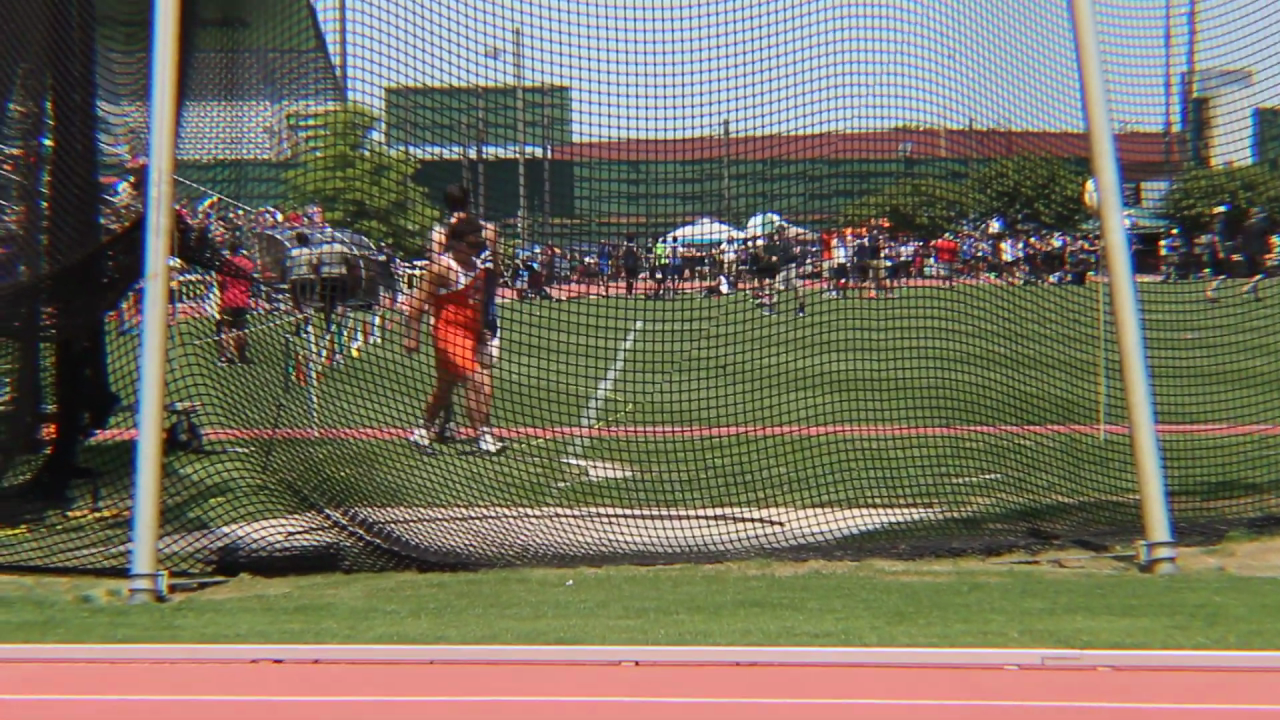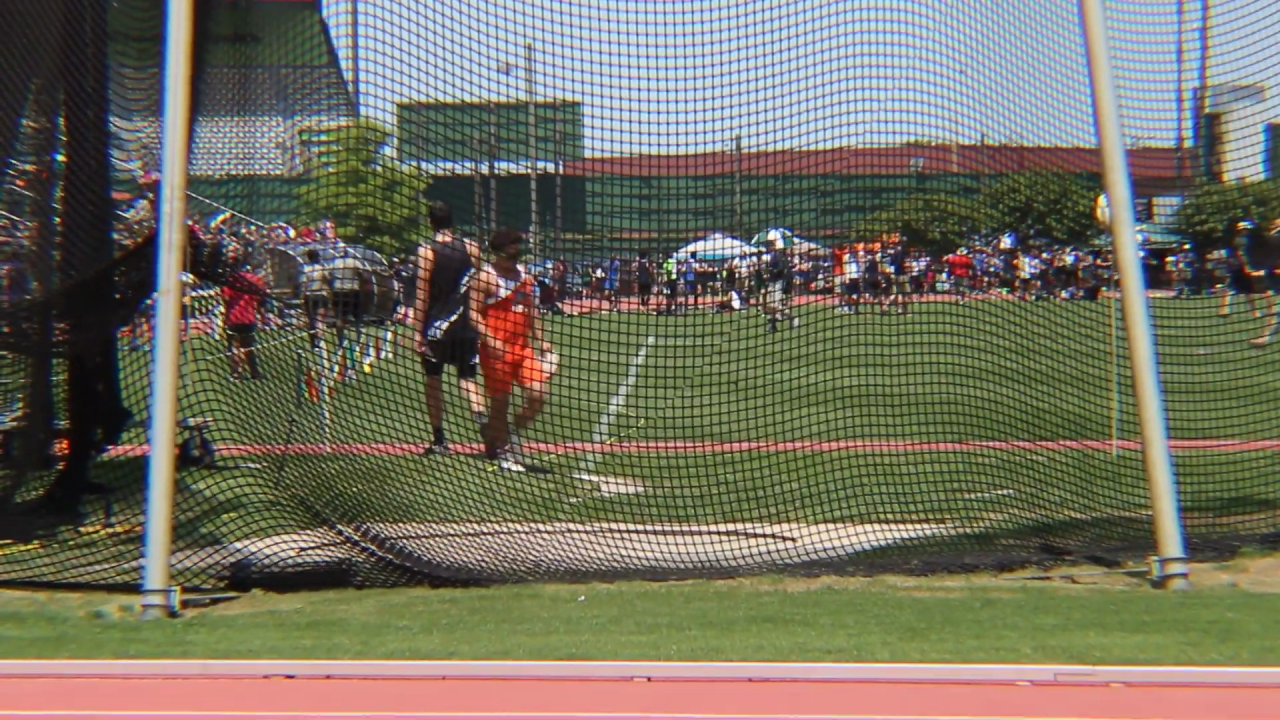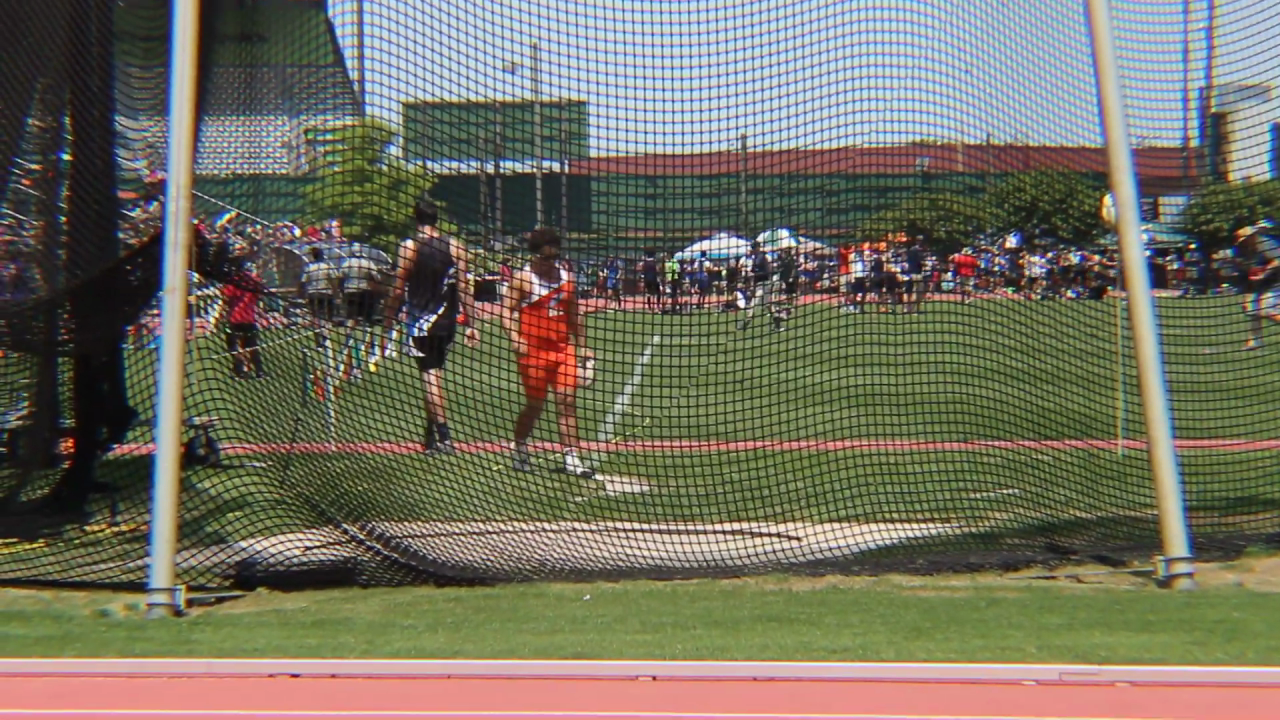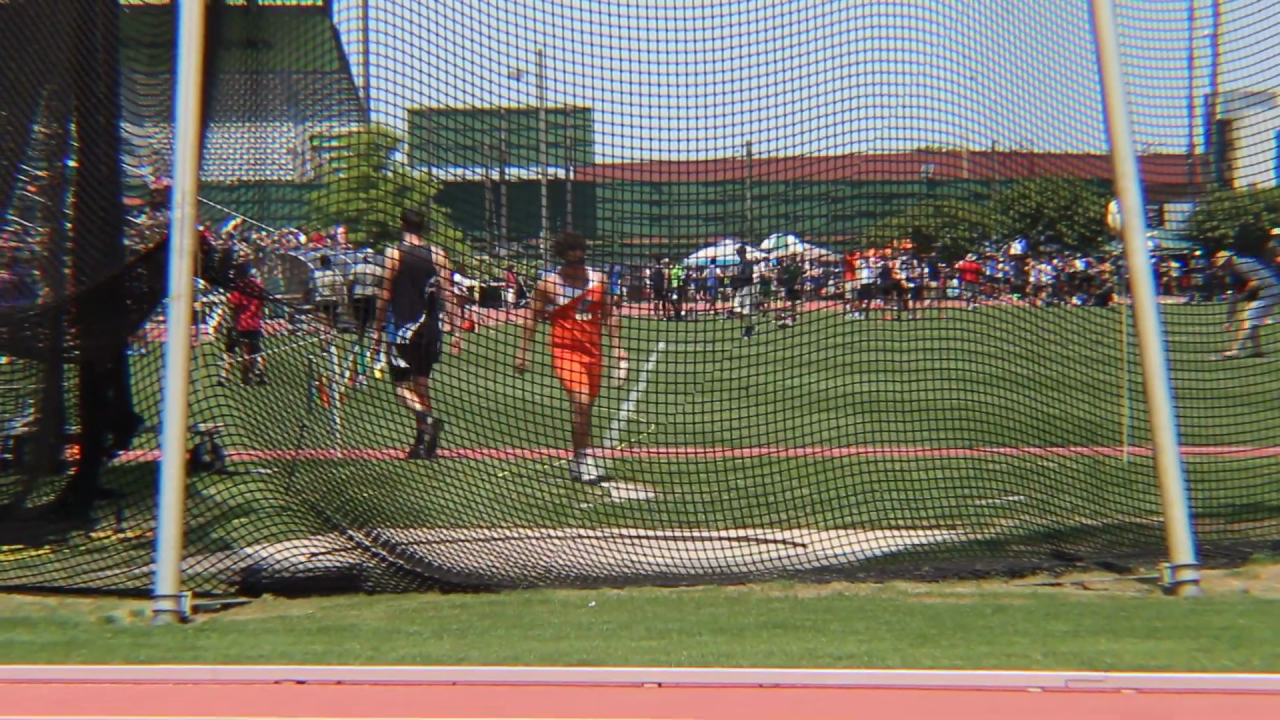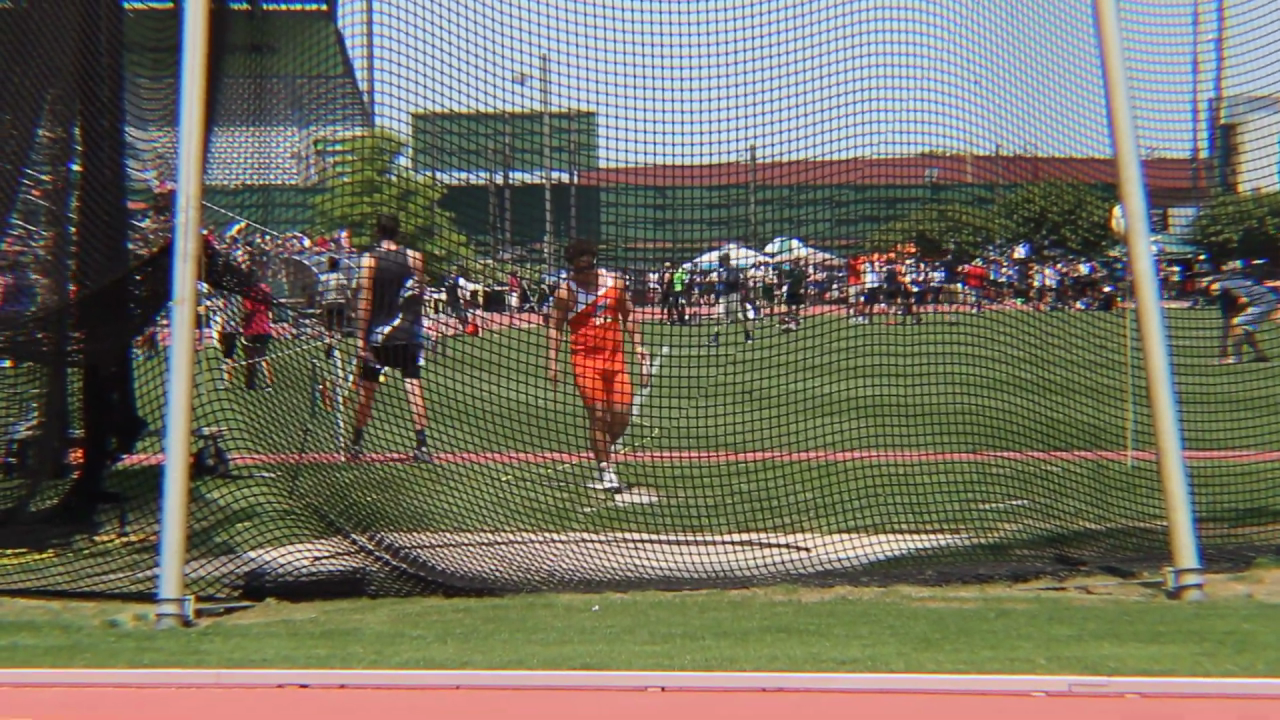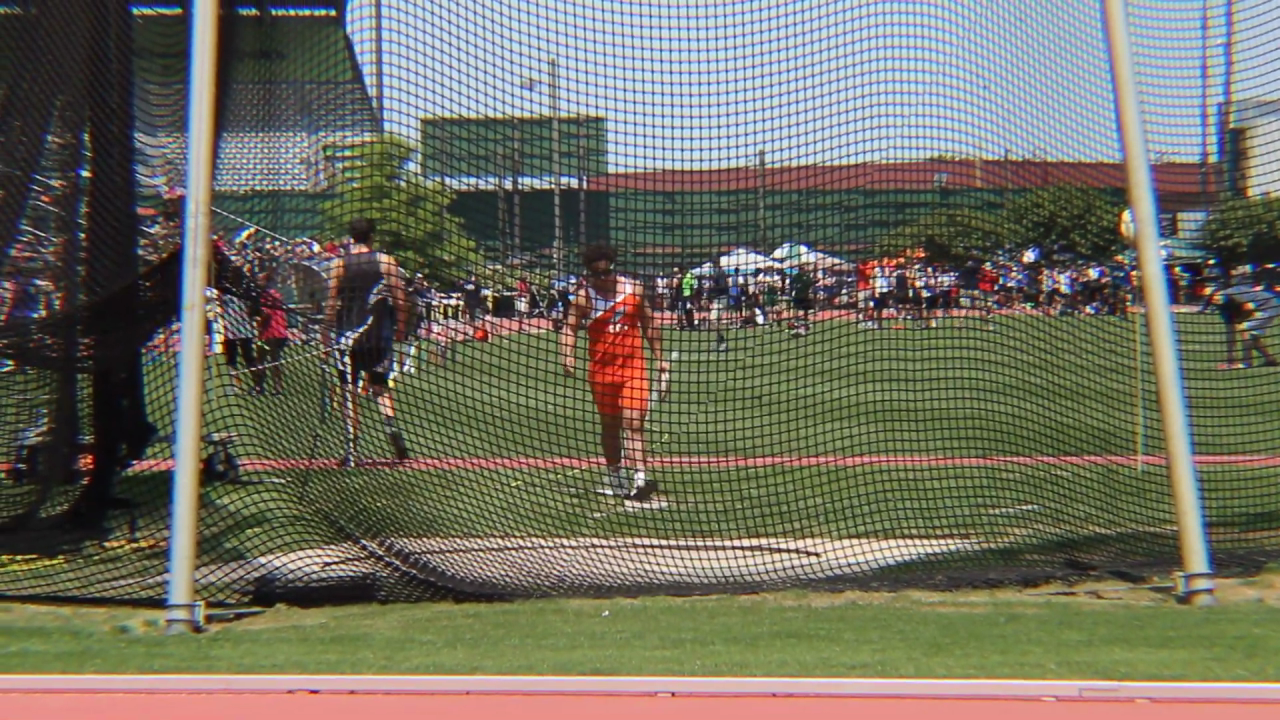
dt=0.3s
person 1, frame 1
left shoulder: (439, 232)
right shoulder: (488, 230)
right elbow: (496, 271)
right hip: (483, 309)
right knee: (482, 367)
left ankle: (447, 421)
person 1, frame 2
left shoulder: (427, 251)
right shoulder: (472, 248)
left elbow: (422, 296)
left wrist: (419, 332)
left hip: (436, 328)
right hip: (466, 328)
left knee: (434, 384)
right knee: (469, 382)
left ankle: (440, 441)
right ankle: (483, 422)
person 1, frame 3
left shoulder: (409, 246)
right shoulder: (455, 246)
left elbow: (398, 289)
right elbow: (464, 288)
left wrist: (388, 317)
right wrist: (471, 324)
left hip: (420, 322)
right hip: (446, 322)
left knee: (431, 378)
right knee: (434, 374)
left ankle: (444, 438)
right ankle: (432, 432)
person 1, frame 4
left shoulder: (394, 254)
right shoulder: (438, 254)
left elbow: (385, 296)
right elbow: (448, 296)
left wrist: (379, 328)
right wrist: (454, 330)
left hip: (401, 331)
right hip: (429, 331)
left knee: (403, 386)
right knee: (422, 383)
left ankle: (428, 420)
right ankle: (423, 444)
person 1, frame 5
left shoulder: (369, 259)
right shoulder: (414, 257)
left elbow: (364, 303)
left wrist: (360, 338)
left hip: (377, 334)
right hip: (408, 333)
left knee: (367, 388)
right knee: (413, 386)
left ankle: (356, 444)
right ankle: (421, 446)
person 1, frame 6
left shoulder: (339, 264)
right shoulder: (386, 260)
left elbow: (331, 304)
right elbow: (399, 300)
left wrist: (326, 337)
right wrist: (400, 329)
left hip: (348, 338)
right hip: (379, 337)
left knee: (351, 391)
right knee: (380, 389)
left ankle: (352, 449)
right ankle: (391, 427)
person 2, frame 1
left shoulder: (475, 265)
right shoulder: (441, 266)
right elbow: (419, 302)
left wrist: (483, 330)
right wrist: (412, 335)
left hip: (470, 334)
right hip: (451, 334)
left knee: (446, 387)
right knee: (476, 383)
left ankle: (422, 433)
right ankle: (483, 436)
person 2, frame 2
left shoulder: (523, 274)
right shoulder: (485, 276)
right elbow: (473, 313)
left wrist: (541, 340)
right wrist: (490, 338)
left hip: (524, 346)
right hip: (497, 350)
left knee: (539, 395)
right knee: (500, 403)
left ankle: (513, 434)
right ankle: (503, 454)
person 2, frame 3
left shoulder: (566, 277)
right shoulder: (522, 278)
left elbow: (574, 314)
right elbow: (508, 312)
left wrist: (582, 346)
right wrist: (516, 339)
left hip: (564, 350)
right hip: (533, 352)
left knee: (568, 403)
right knee: (534, 406)
left ankle: (572, 458)
right ankle: (520, 447)
person 2, frame 4
left shoulder: (599, 280)
right shoulder: (548, 284)
left elbow: (609, 316)
right elbow: (532, 319)
left wrist: (617, 347)
right wrist: (522, 352)
left hip: (593, 354)
right hip: (566, 353)
left knee: (584, 409)
right knee: (580, 406)
left ankle: (577, 462)
right ankle: (587, 461)
person 2, frame 5
left shoulder: (615, 280)
right shoulder: (565, 292)
left elbow: (628, 315)
right elbow: (556, 328)
left wrist: (638, 347)
right wrist: (553, 363)
left hip: (616, 357)
right hip: (585, 360)
left knee: (622, 417)
right knee: (599, 416)
left ankle: (603, 447)
right ankle: (606, 472)
person 2, frame 6
left shoulder: (634, 289)
right shoulder: (583, 298)
left elbow: (648, 324)
right elbow: (570, 329)
left wrist: (659, 357)
right wrist: (568, 355)
left hip: (633, 366)
right hip: (601, 369)
left knee: (634, 422)
right knee: (610, 425)
left ankle: (640, 477)
right ankle: (615, 475)
